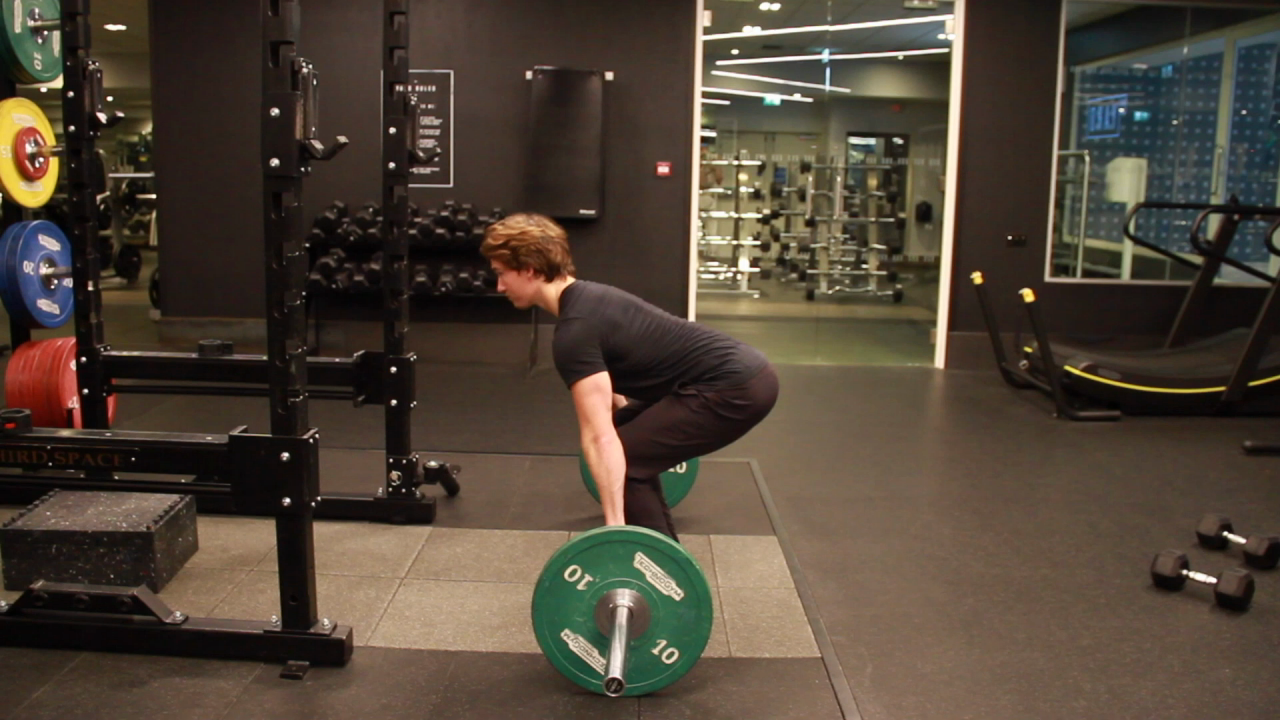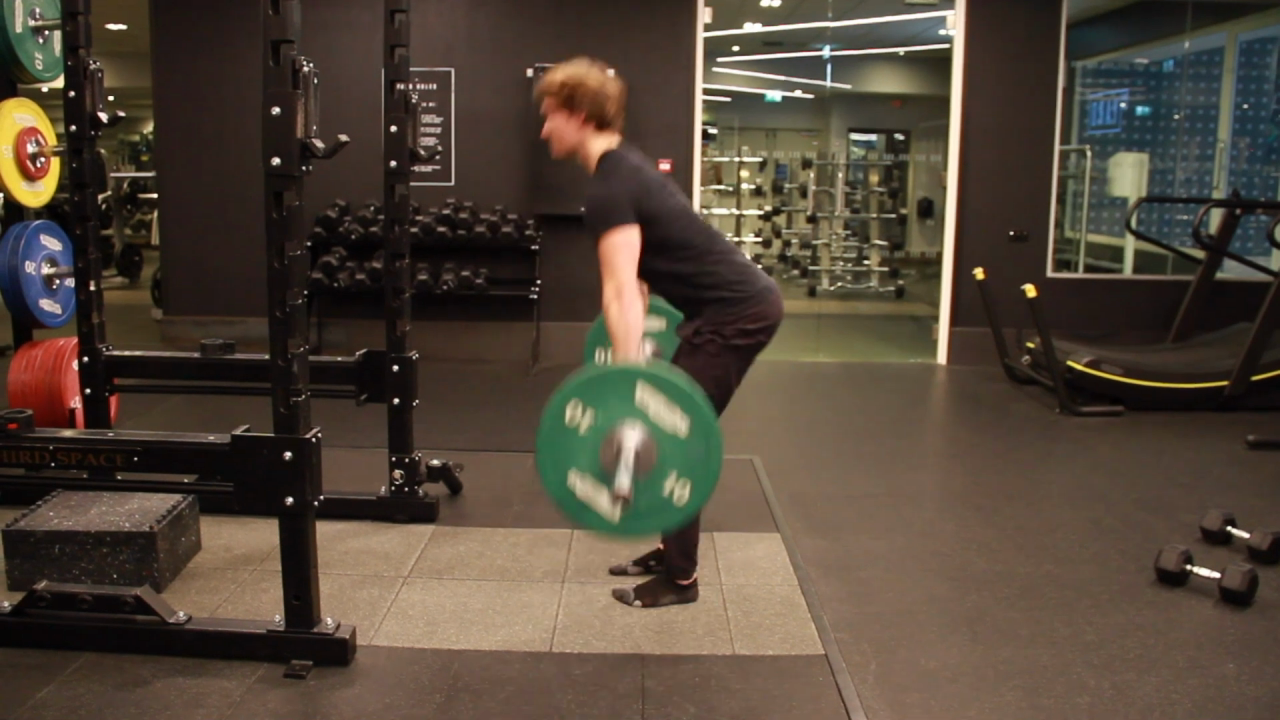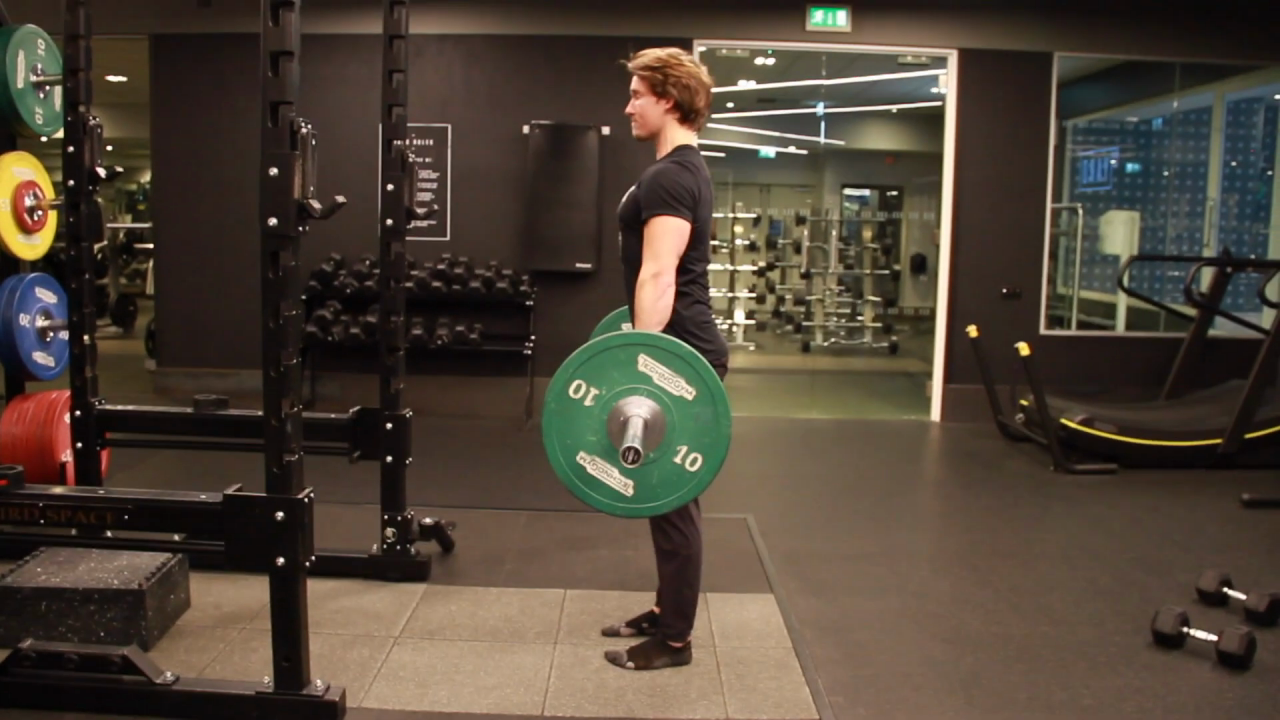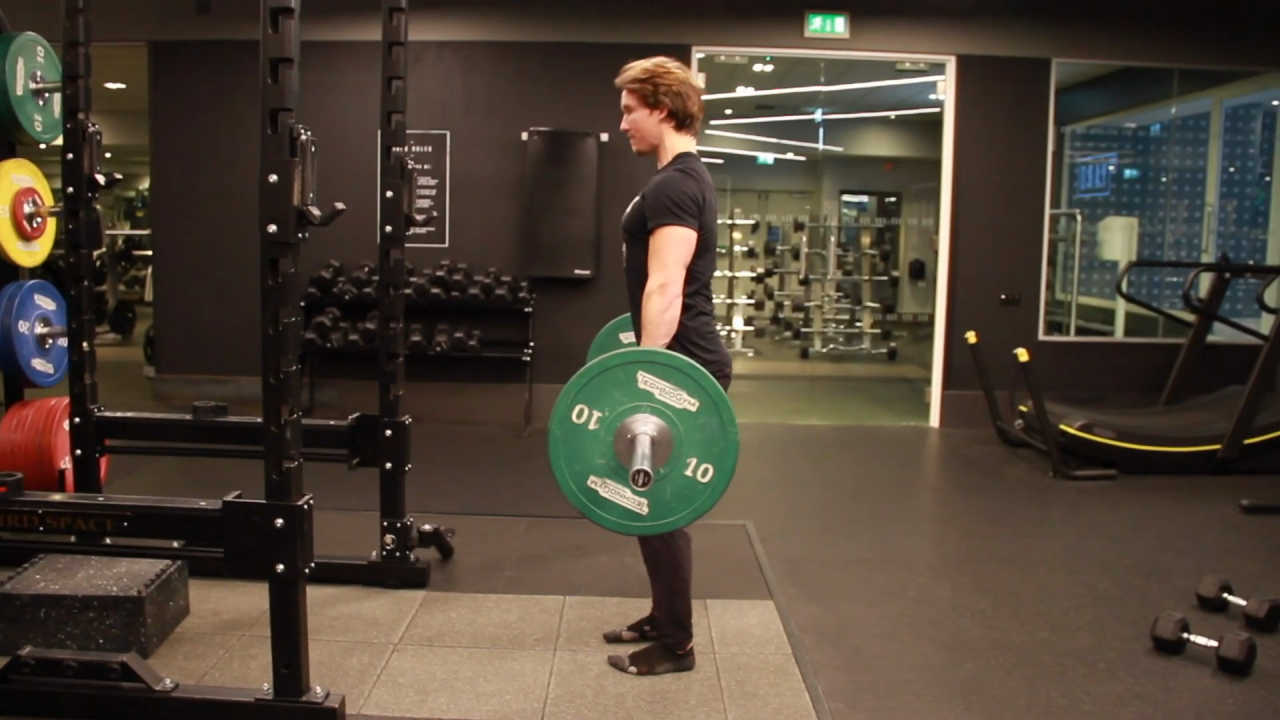
dt=0.5s
person 1, frame 1
left shoulder: (574, 334)
right shoulder: (588, 298)
left elbow: (599, 438)
left wrist: (615, 528)
left hip: (735, 390)
right hip: (740, 372)
left knee: (626, 461)
right knee: (627, 446)
person 1, frame 2
left shoulder: (609, 188)
right shoulder: (623, 168)
left elbow: (619, 292)
right elbow: (635, 274)
right wrist: (635, 339)
left hip: (737, 314)
right hip: (737, 304)
left ankle: (679, 577)
right ankle: (671, 553)
person 1, frame 3
left shoulder: (669, 176)
right shoulder: (682, 171)
left elbow: (658, 277)
right hip: (682, 353)
left ankle: (674, 640)
right ankle: (667, 613)
person 1, frame 4
left shoulder: (674, 185)
right shoulder: (682, 180)
left elbow: (664, 289)
right hip: (683, 363)
left ankle: (675, 643)
right ankle: (666, 618)
